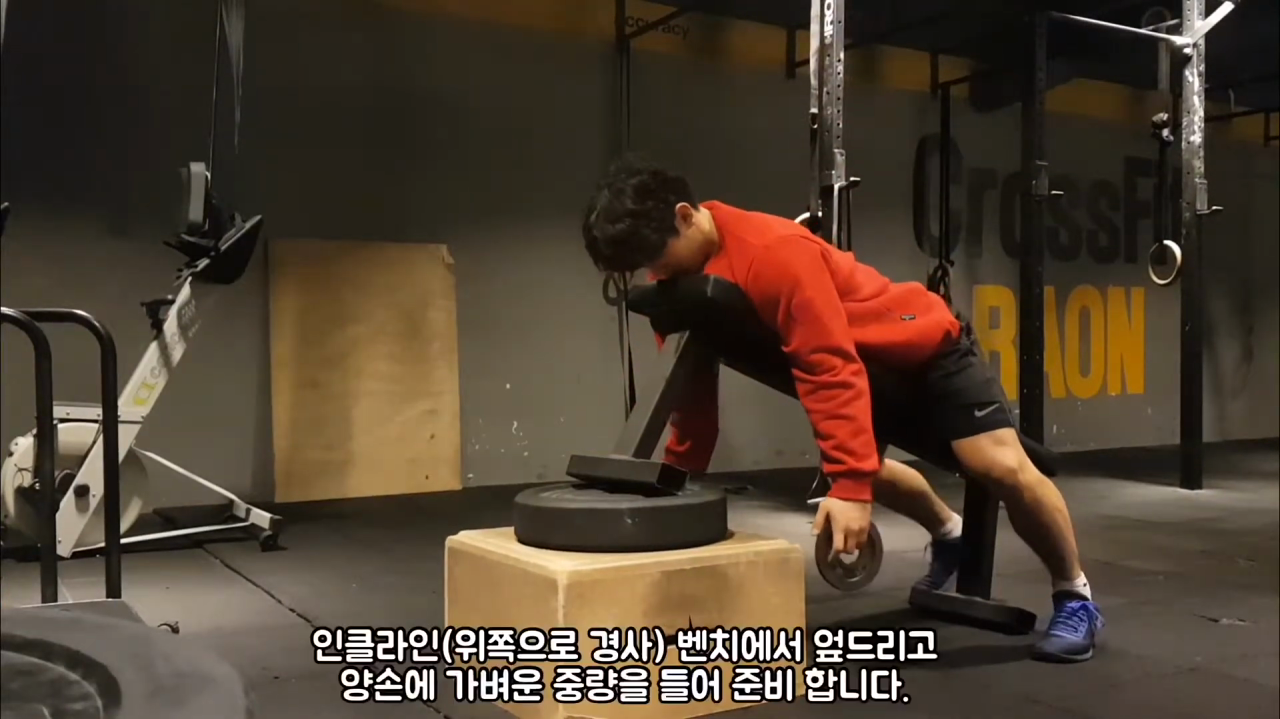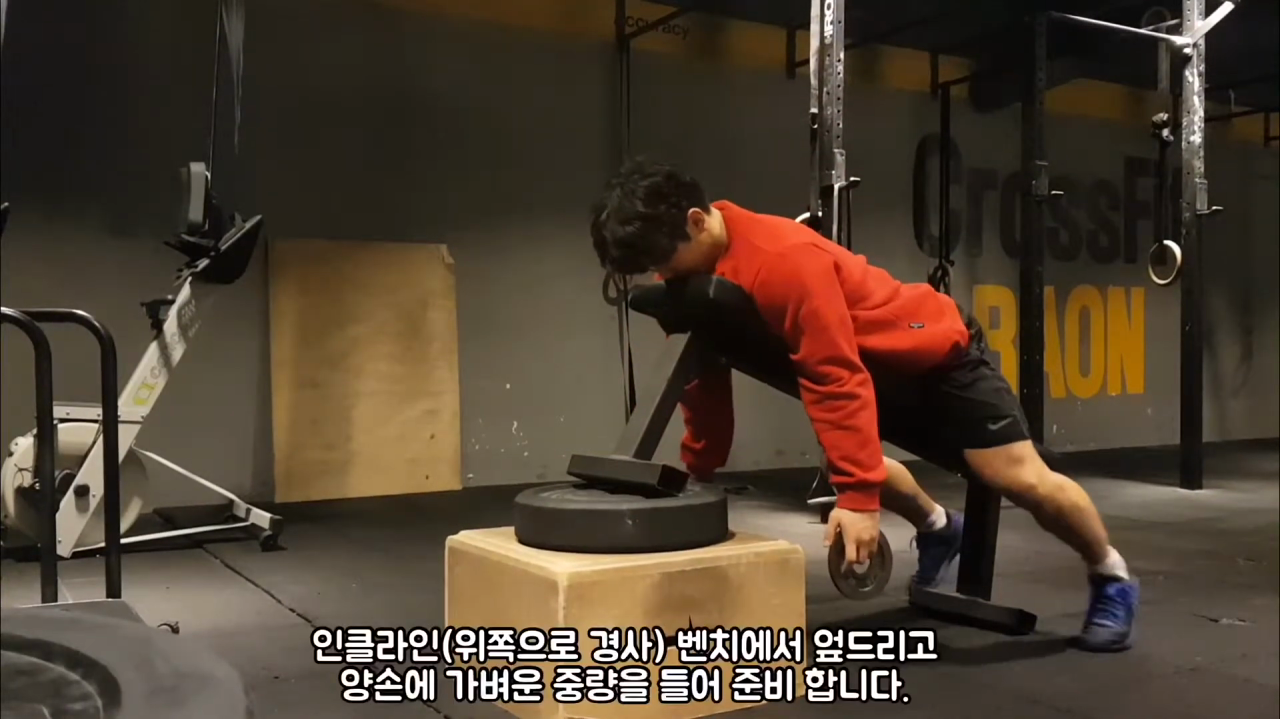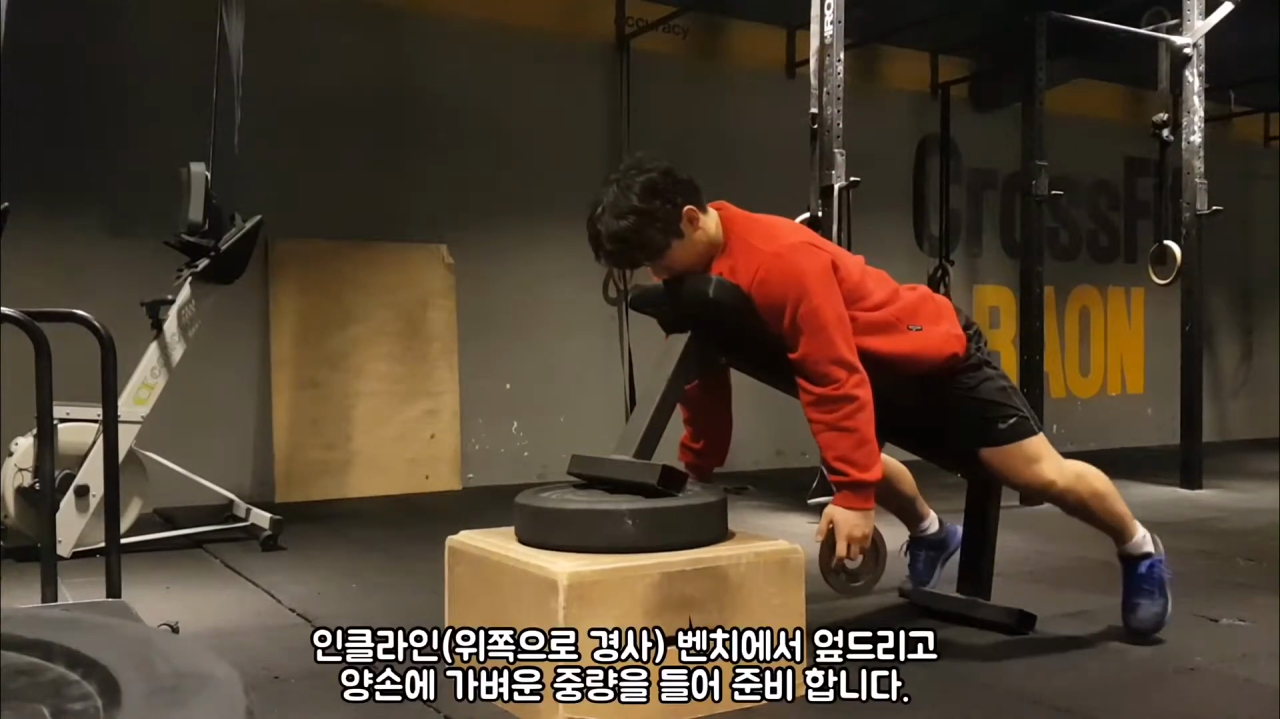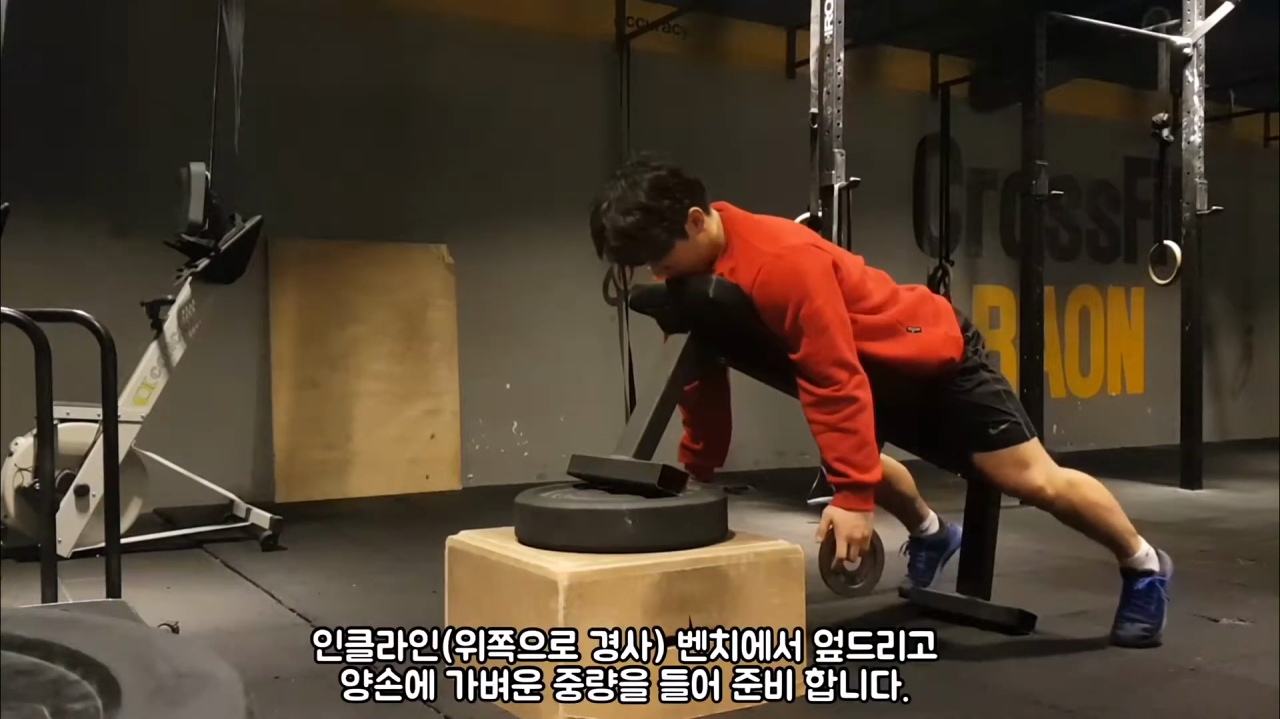
dt=0.4s
person 1, frame 1
left shoulder: (775, 253)
right shoulder: (681, 272)
left elbow: (831, 369)
right elbow: (693, 382)
left wrist: (850, 485)
left hip: (924, 345)
right hip: (867, 360)
left knee: (1002, 467)
right knee: (858, 465)
left ankle: (1075, 598)
right ankle: (950, 534)
person 1, frame 2
left shoulder: (784, 259)
right shoulder: (695, 269)
left elbow: (836, 379)
right elbow: (706, 378)
left wrist: (859, 496)
right wrist: (696, 475)
left hip: (935, 348)
right hip: (878, 368)
left knee: (1021, 479)
right knee: (853, 456)
left ankle: (1111, 578)
right ankle: (938, 526)
person 1, frame 3
left shoulder: (782, 259)
right shoulder: (694, 271)
left elbow: (834, 378)
right elbow: (704, 378)
left wrist: (854, 494)
right wrist: (695, 474)
left hip: (937, 353)
right hip: (878, 371)
left knee: (1041, 474)
right knee: (851, 452)
left ankle: (1139, 552)
right ankle: (931, 534)
person 1, frame 4
left shoulder: (783, 260)
right shoulder: (692, 270)
left elbow: (834, 380)
right elbow: (702, 378)
left wrist: (853, 496)
right wrist: (695, 475)
left hip: (933, 354)
right hip: (877, 372)
left knee: (1032, 479)
right knee: (851, 454)
left ankle: (1143, 567)
right ankle: (931, 533)
